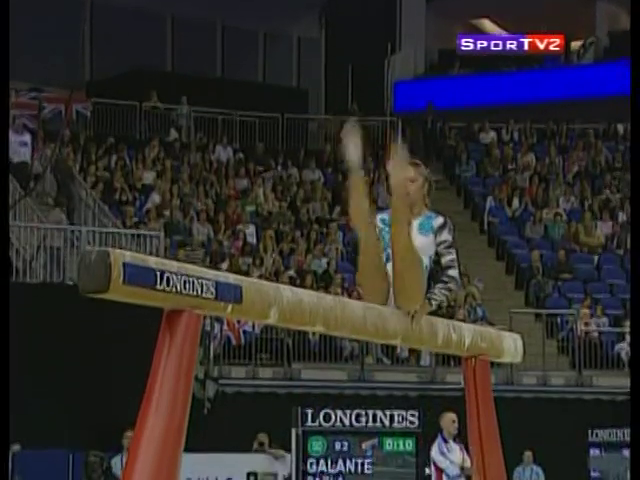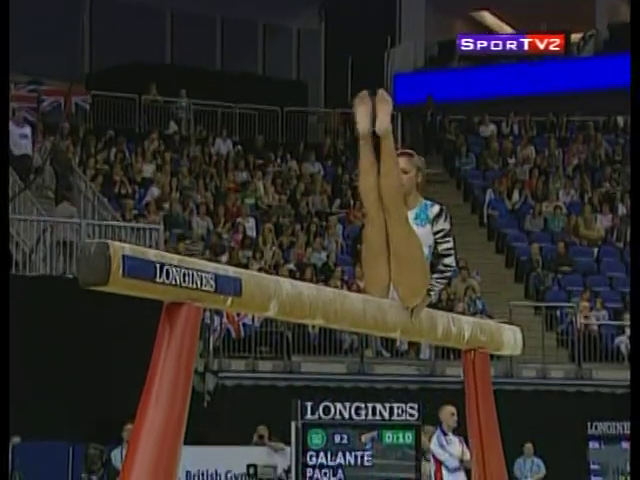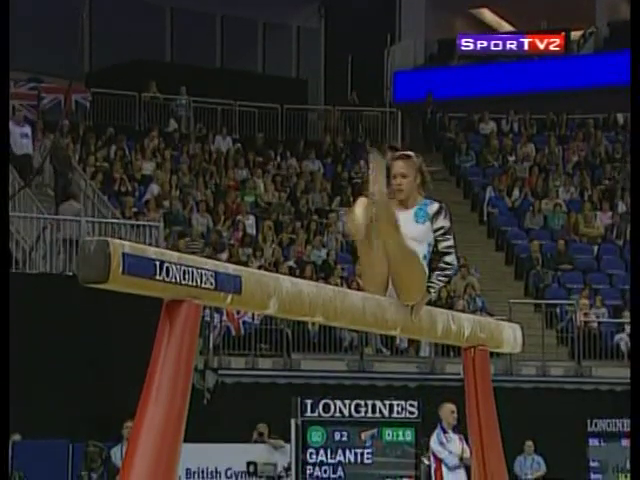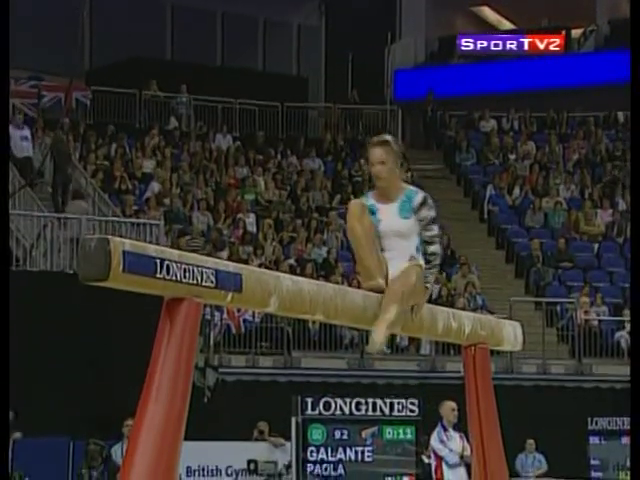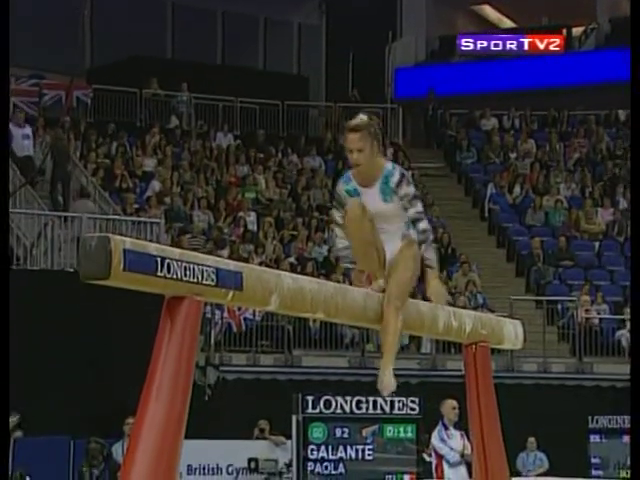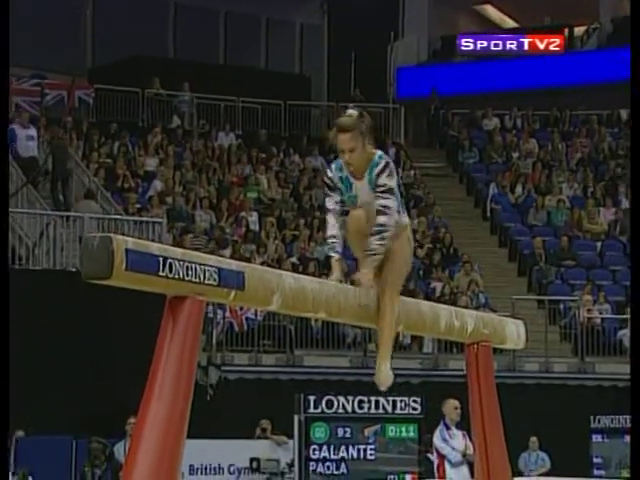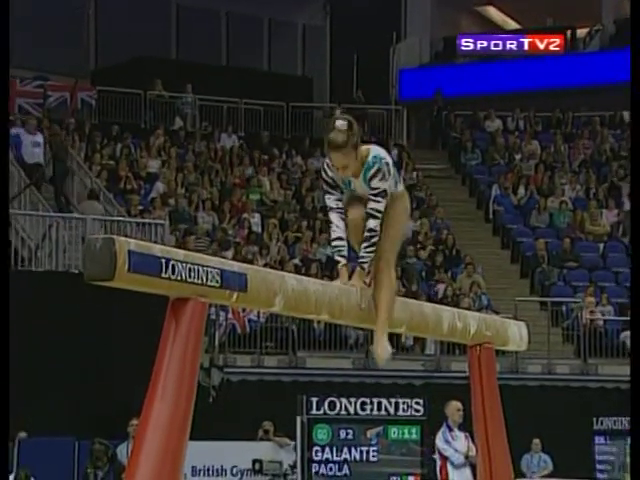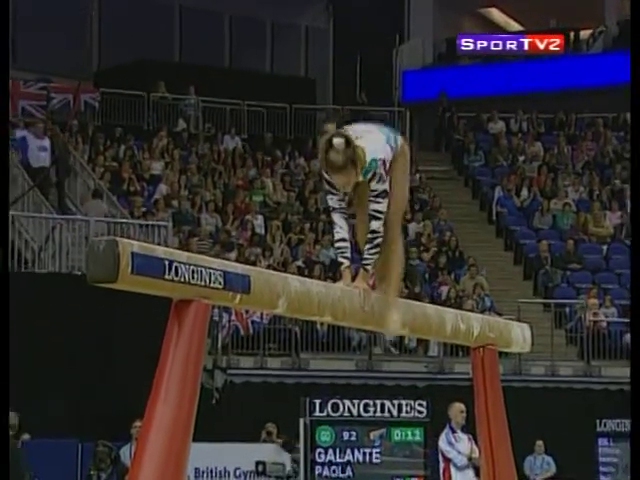
dt=0.2s
person 1, frame 1
left shoulder: (437, 224)
right shoulder: (382, 219)
left elbow: (452, 275)
left wrist: (429, 304)
left hip: (410, 298)
right hip: (378, 294)
left knee: (402, 238)
right knee: (365, 231)
person 1, frame 2
left shoulder: (434, 212)
right shoulder: (391, 208)
left elbow: (448, 259)
left wrist: (428, 293)
left hip: (412, 289)
right hip: (380, 288)
left knee: (393, 211)
right knee: (372, 206)
person 1, frame 3
left shoulder: (434, 210)
right shoulder: (382, 212)
left elbow: (449, 259)
left wrist: (428, 292)
left hip: (412, 283)
right hip: (379, 283)
person 1, frame 4
left shoulder: (418, 199)
right shoulder: (367, 203)
left elbow: (433, 247)
left wrist: (424, 288)
right wrist: (370, 273)
left hip: (409, 272)
right hip: (376, 273)
left knee: (396, 292)
right knee: (355, 207)
left ankle: (380, 332)
right ankle: (376, 277)
person 1, frame 5
left shoulder: (396, 176)
right shoulder: (345, 185)
left elbow: (421, 225)
right elbow: (342, 232)
left wrist: (432, 275)
right wrist: (359, 273)
left hip: (403, 250)
right hip: (374, 254)
left knee: (393, 299)
right knee: (353, 209)
left ankle: (386, 368)
right ankle: (376, 278)
person 1, frame 6
left shoulder: (382, 164)
right shoulder: (335, 172)
left elbow: (385, 217)
right elbow: (333, 217)
left wrist: (368, 266)
right wrist: (336, 263)
left hip: (396, 233)
right hip: (368, 231)
left knee: (388, 290)
right knee: (355, 219)
left ankle: (383, 362)
right ankle: (375, 275)
person 1, frame 7
left shoulder: (378, 162)
right shoulder: (330, 169)
left elbow: (375, 221)
right elbow: (336, 219)
left wrist: (360, 273)
right wrist: (343, 270)
left hip: (393, 200)
right hip: (361, 200)
left knee: (384, 260)
right knee: (355, 220)
left ankle: (381, 330)
right ankle: (382, 292)
person 1, frame 8
left shoulder: (375, 161)
right shoulder: (331, 168)
left elbow: (378, 223)
right elbow: (338, 220)
left wrist: (363, 275)
right wrist: (345, 269)
left hip: (394, 153)
left knee: (391, 232)
right knee: (364, 220)
right ankle: (382, 286)
